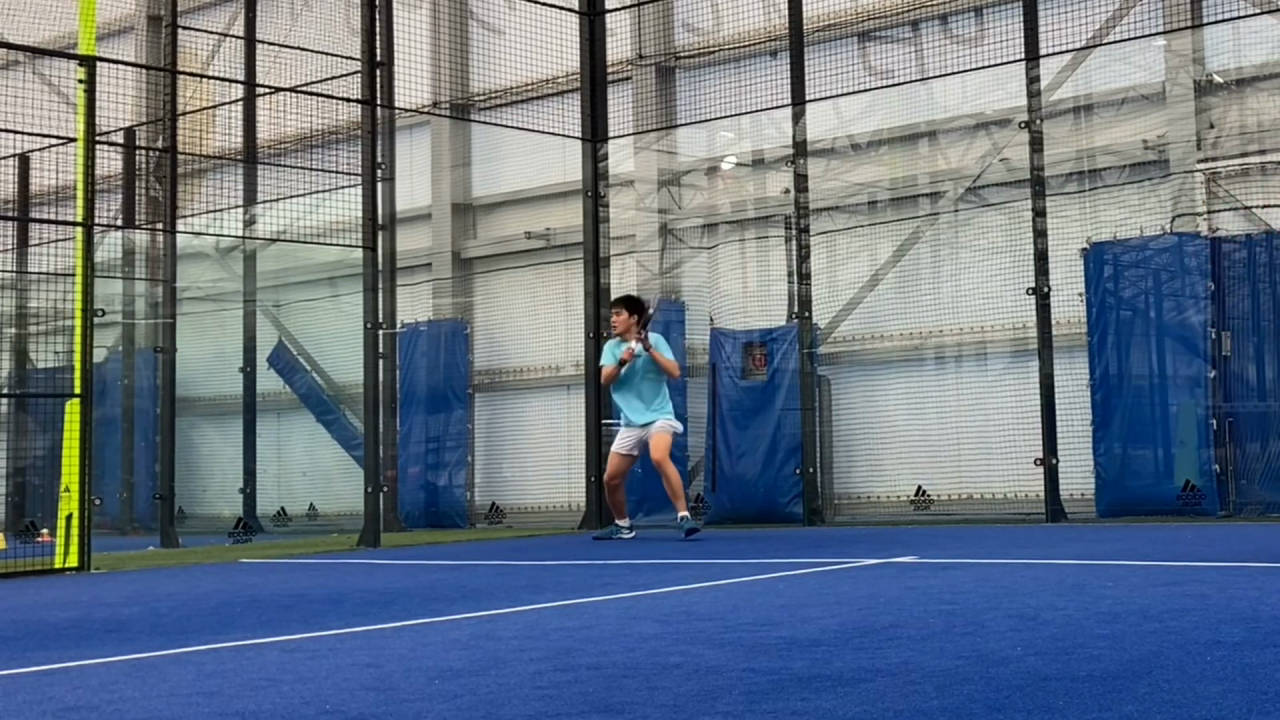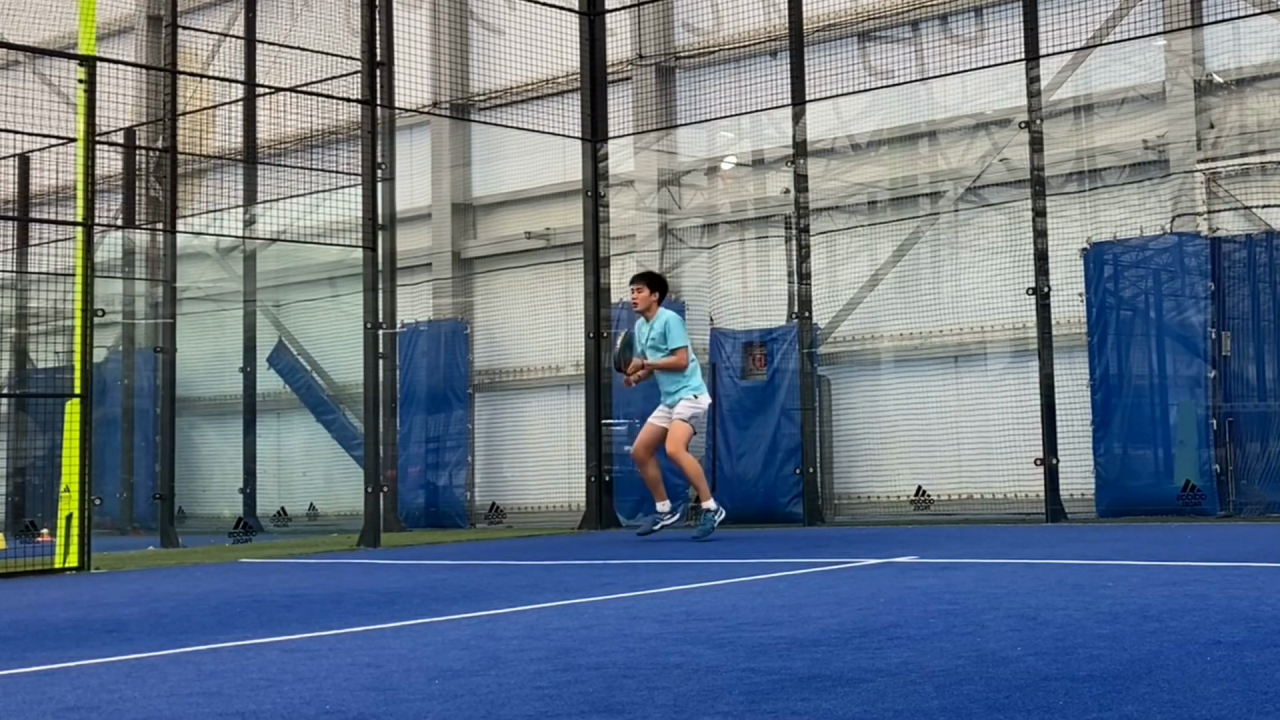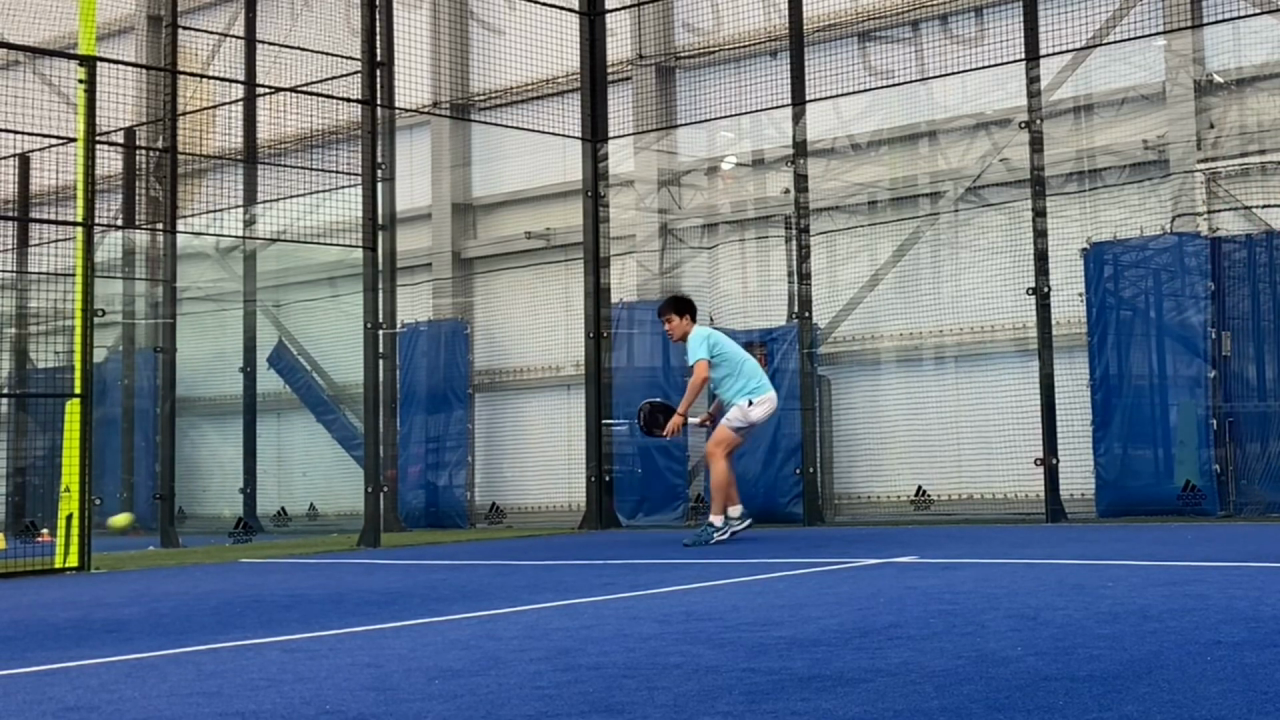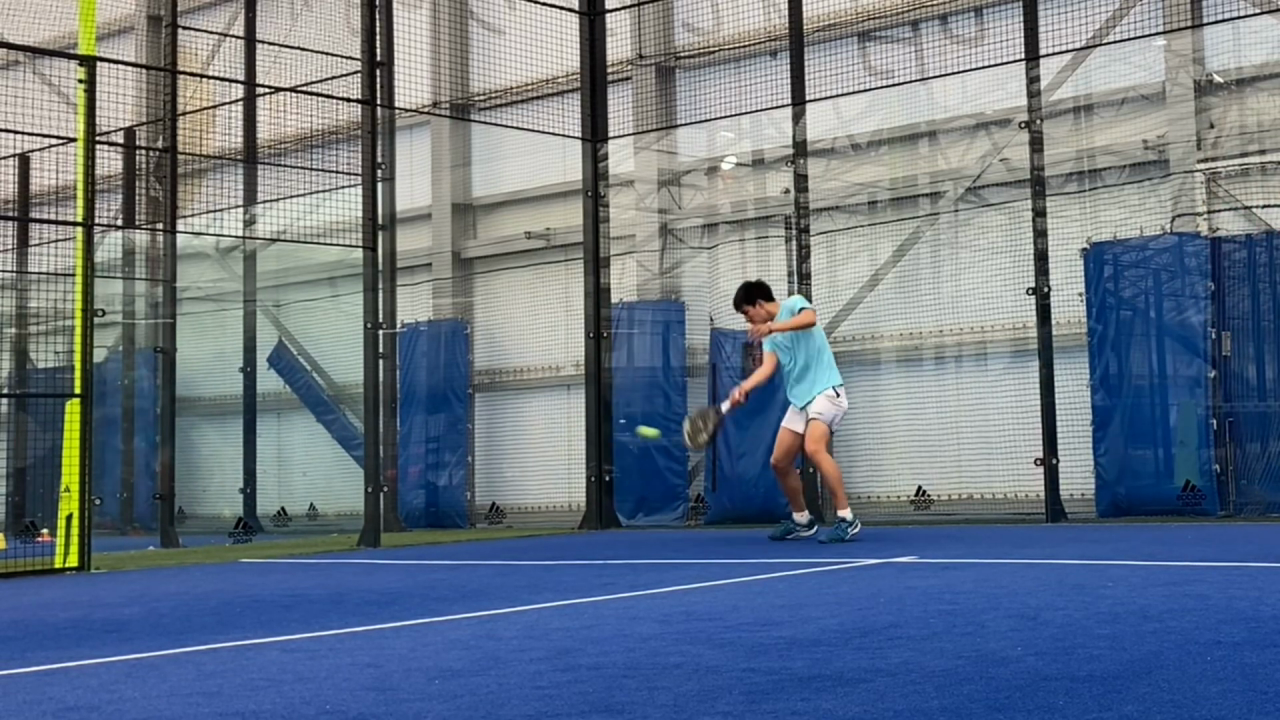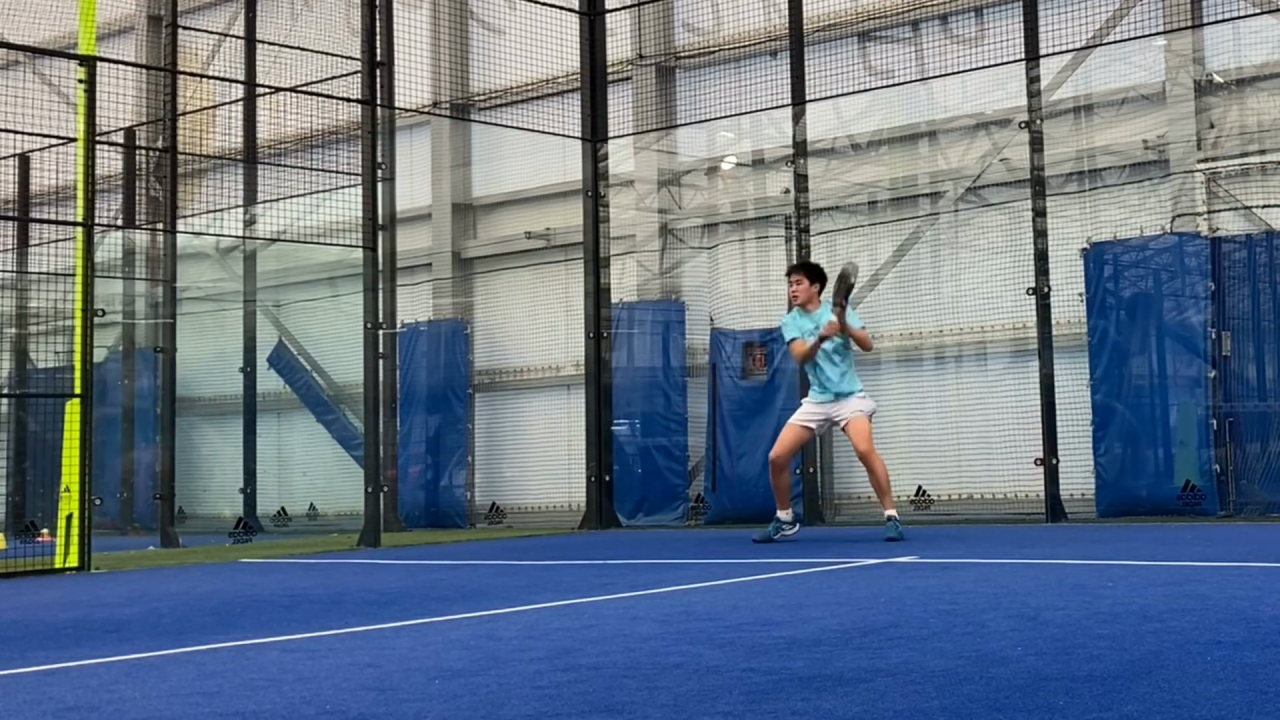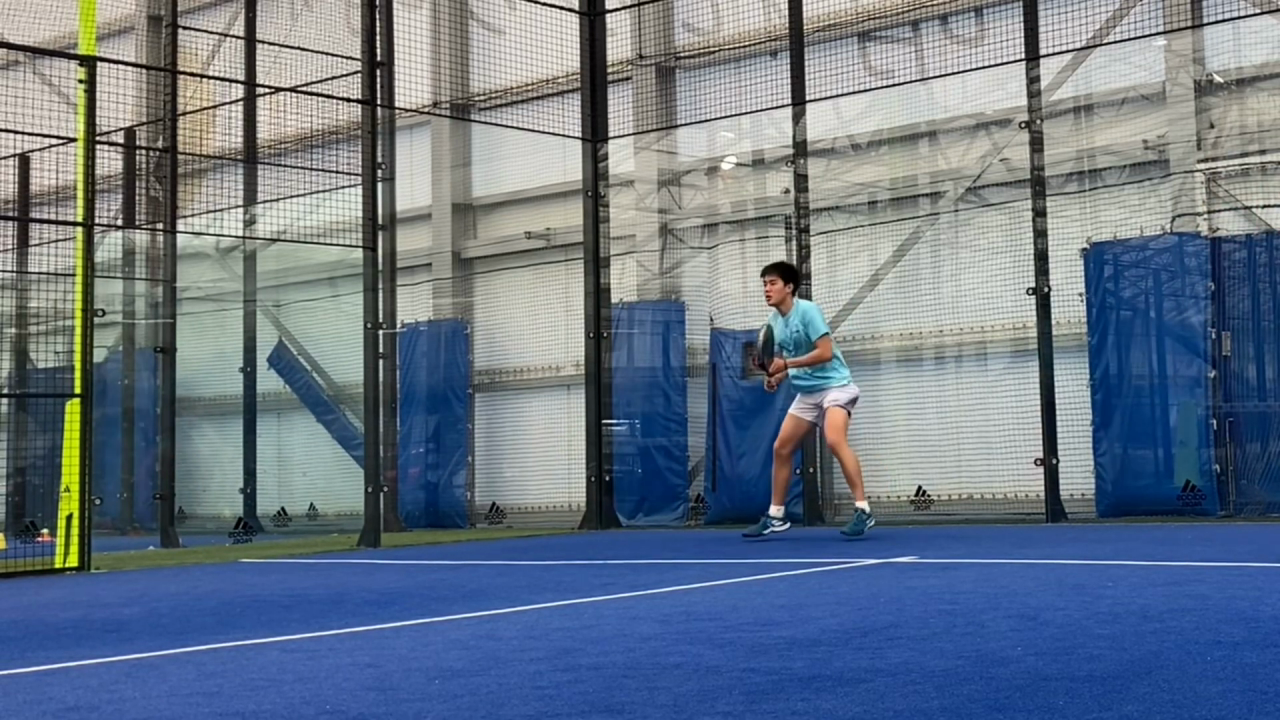
dt=0.4s
person 1, frame 1
left shoulder: (655, 340)
right shoulder: (611, 347)
left elbow: (675, 373)
right elbow: (605, 380)
left wrist: (649, 350)
right wrist: (621, 363)
left hip: (659, 417)
right hip: (631, 424)
left knee: (659, 457)
right knee: (611, 479)
left ankle: (684, 517)
right ankle: (623, 525)
person 1, frame 2
left shoulder: (670, 320)
right shoulder: (639, 327)
left elbow: (682, 361)
left wrist: (645, 363)
right wrist: (636, 375)
left hip: (689, 395)
right hip: (668, 400)
left knee: (674, 450)
right knee: (639, 452)
left ankle: (710, 508)
right ankle: (664, 510)
person 1, frame 3
left shoulder: (697, 336)
right shoulder: (706, 336)
left elbow: (701, 375)
left wrist: (680, 413)
right wrist: (711, 414)
left hip: (754, 398)
right hip: (751, 398)
left knee: (715, 452)
right knee: (717, 454)
left ankle: (717, 523)
right ankle: (735, 514)
person 1, frame 4
left shoulder: (794, 304)
right shoulder: (769, 336)
left elbow: (811, 319)
right elbow: (767, 368)
left wrist: (770, 327)
right wrist: (743, 388)
left hip: (826, 390)
right hip: (801, 400)
left knee: (814, 449)
right knee: (779, 461)
left ankle: (846, 519)
right ankle: (802, 520)
person 1, frame 5
left shoulder: (837, 312)
right shoulder: (791, 321)
left elbow: (867, 345)
right elbow: (799, 357)
left wrist: (846, 328)
right wrist: (821, 337)
left hip: (850, 396)
right hip: (817, 400)
left knee: (864, 449)
right knee: (777, 458)
left ankle: (891, 517)
right ankle: (784, 520)
person 1, frame 6
left shoulder: (808, 310)
right shoulder: (773, 323)
left elbow: (826, 353)
left wrist: (787, 364)
right wrist: (776, 376)
left hip: (835, 385)
right hip: (807, 392)
left knee: (835, 441)
right knee: (781, 449)
left ankle: (863, 510)
right ankle: (775, 518)
